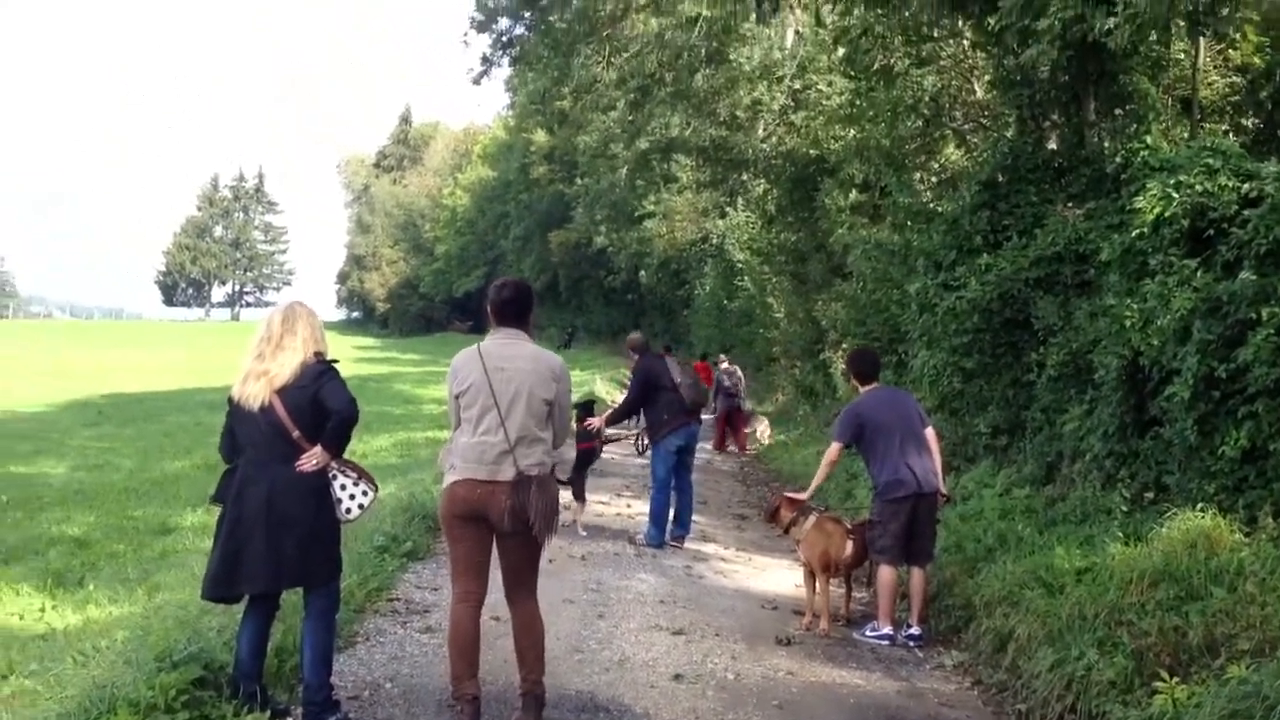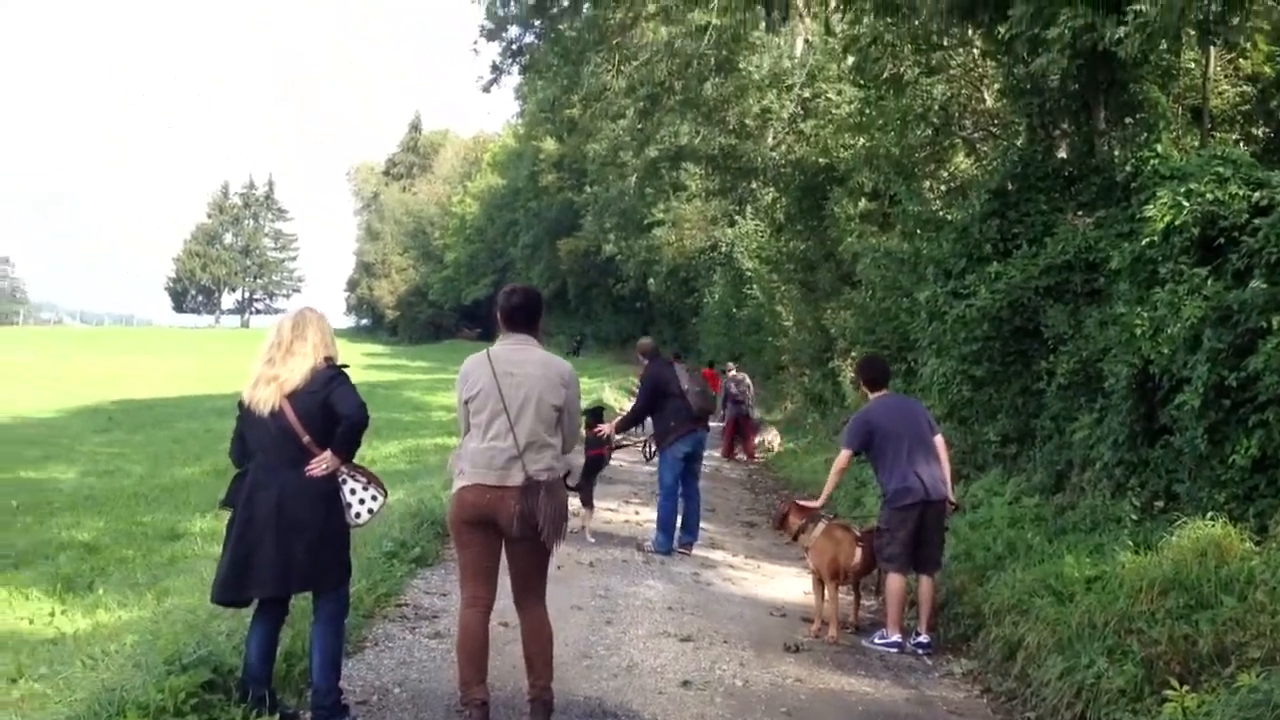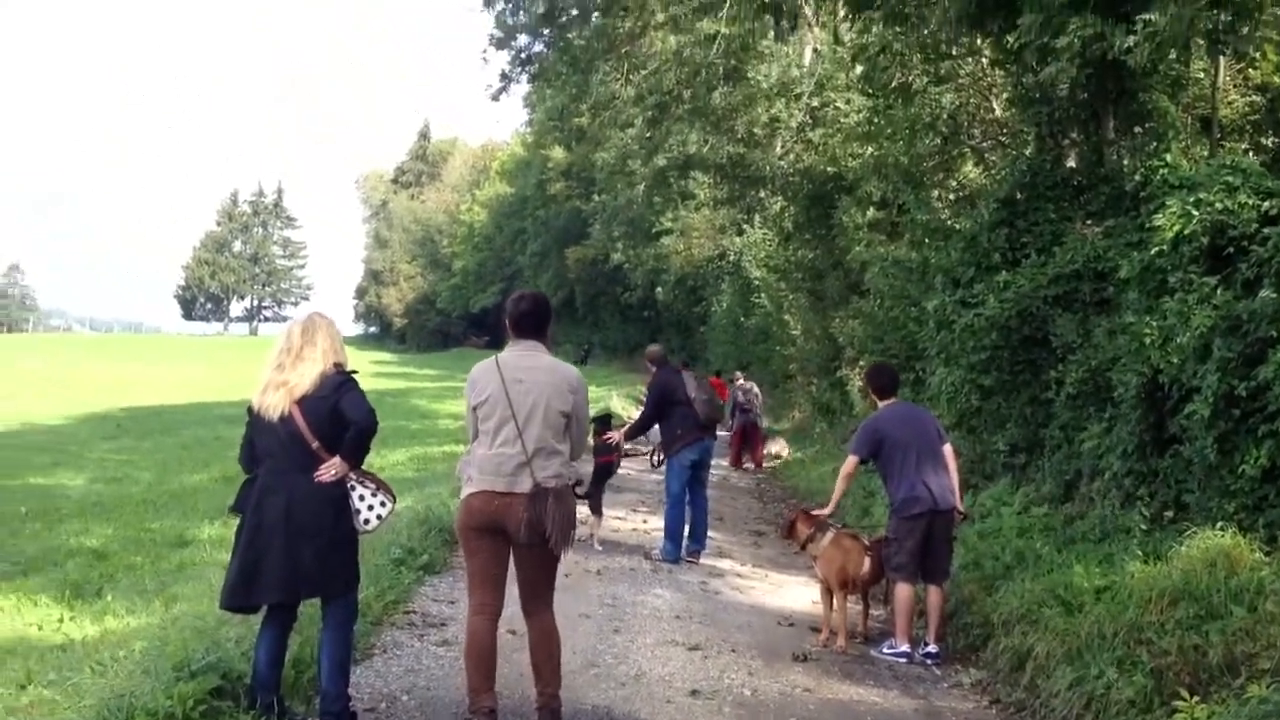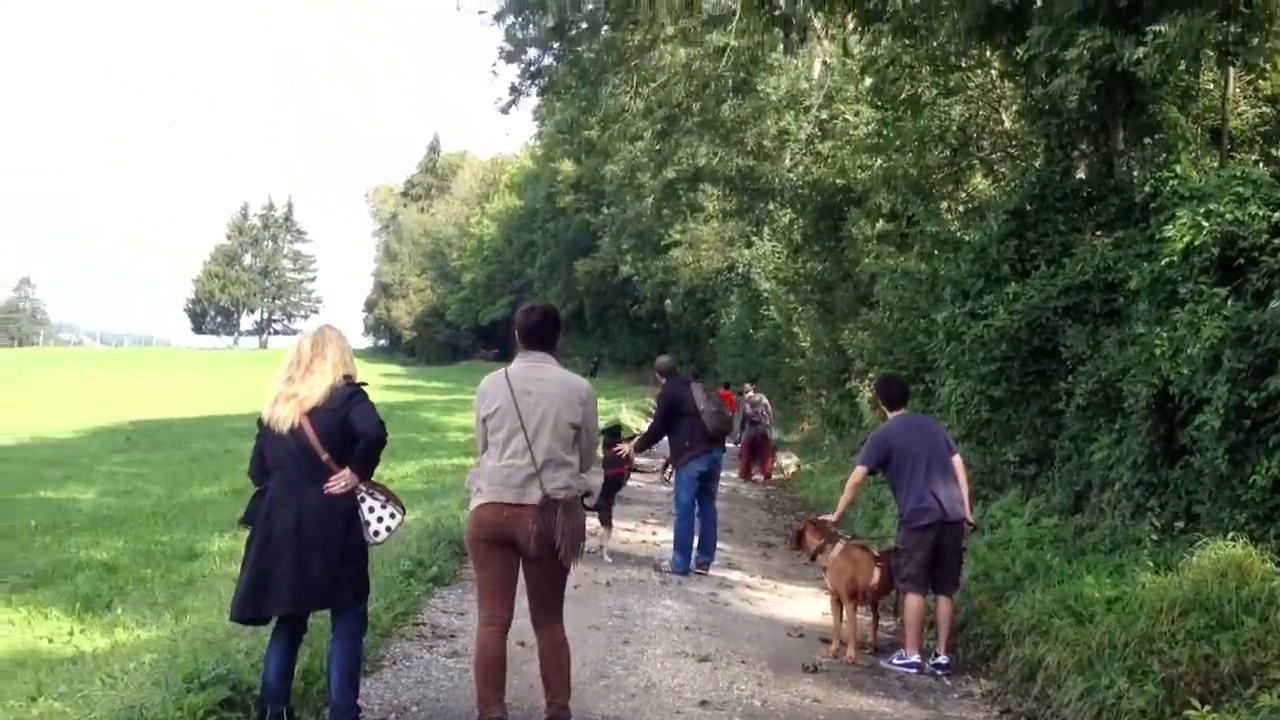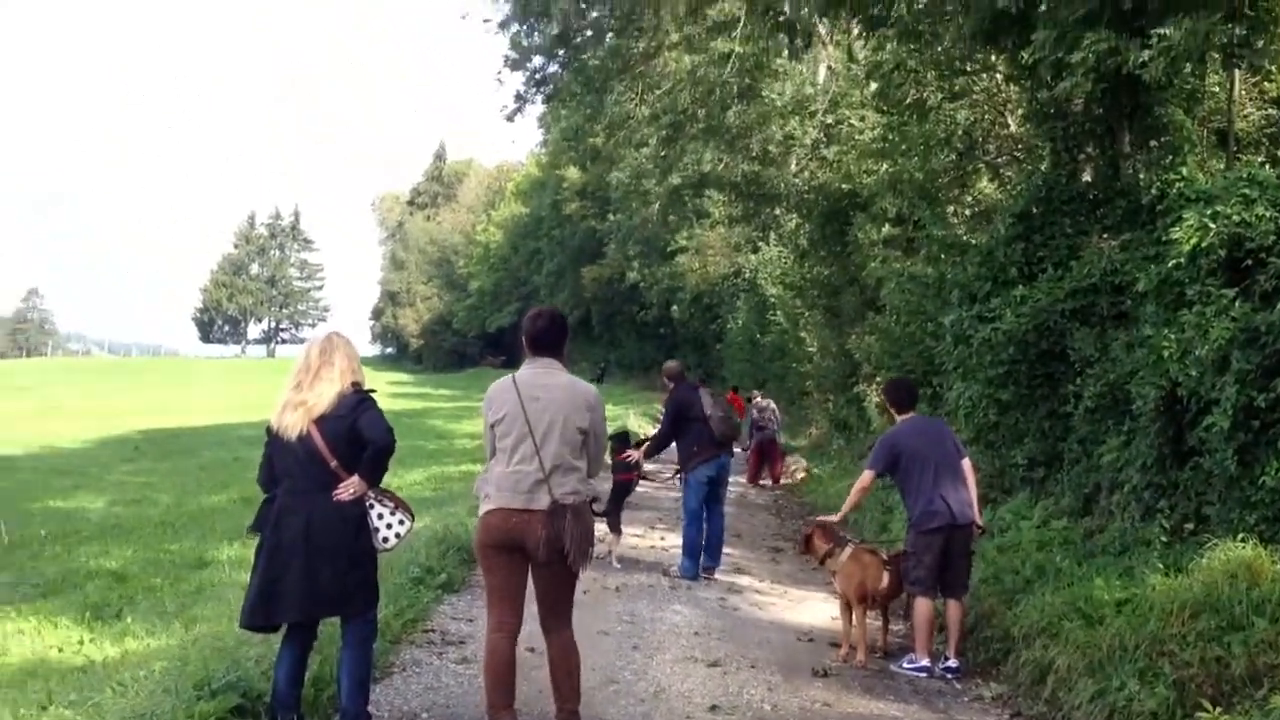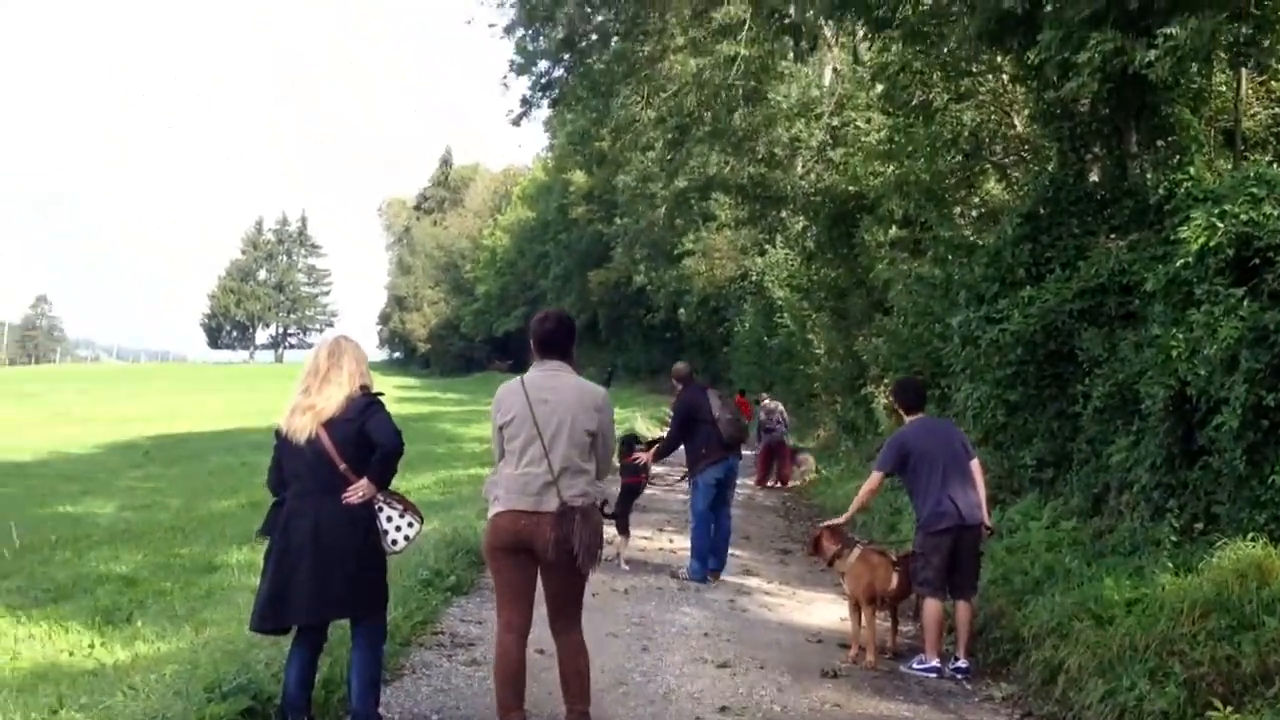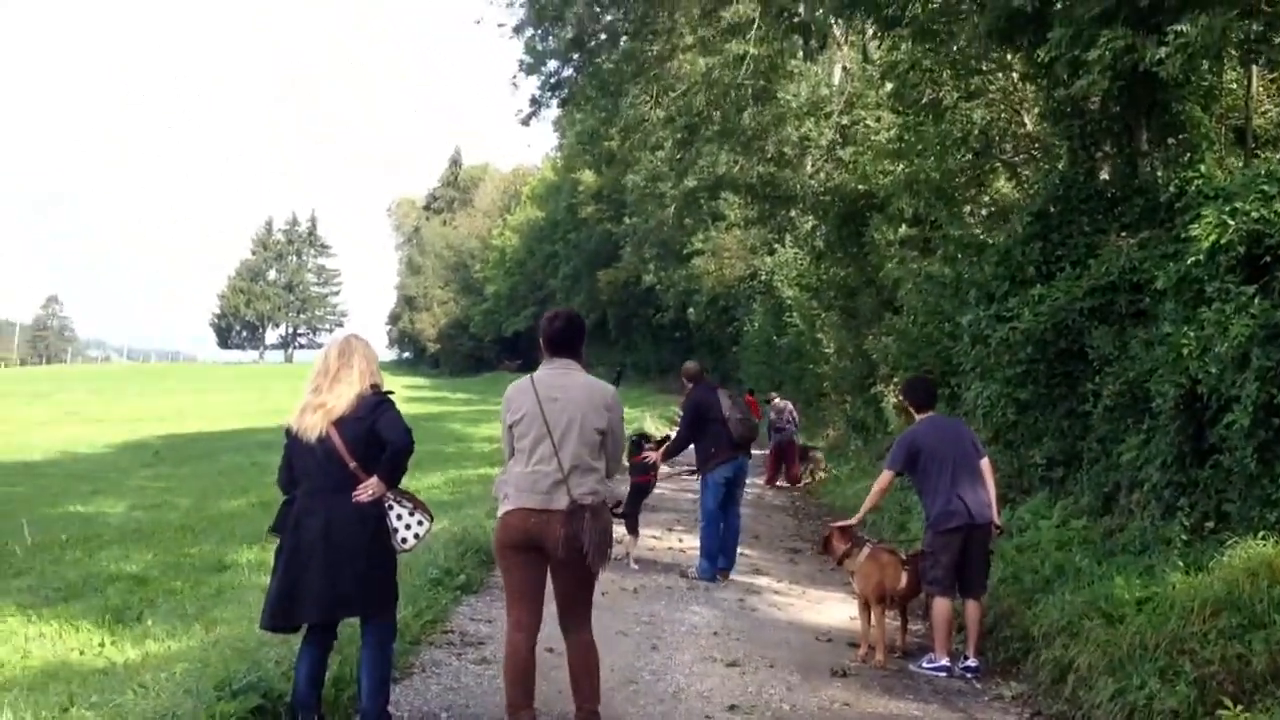
dt=0.1s
person 1, frame 1
left shoulder: (463, 361)
right shoulder: (551, 365)
left elbow: (455, 424)
right elbow: (560, 435)
left hip: (466, 485)
right hip: (525, 489)
left knee: (466, 596)
right knee: (523, 597)
person 1, frame 2
left shoulder: (473, 366)
right shoulder: (560, 371)
left elbow: (464, 430)
right elbow: (570, 440)
left hip: (475, 490)
right hip: (534, 494)
left knee: (474, 601)
right knee: (531, 602)
person 1, frame 3
left shoulder: (481, 373)
right shoulder: (569, 378)
left elbow: (473, 436)
right elbow: (578, 446)
left hip: (483, 497)
right hip: (542, 501)
left knee: (482, 608)
right knee: (539, 609)
person 1, frame 4
left shoulder: (491, 385)
right shoulder: (578, 389)
left elbow: (482, 448)
right elbow: (587, 458)
left hip: (493, 509)
left knee: (492, 620)
right knee: (549, 621)
person 1, frame 5
left shoulder: (498, 391)
right shoulder: (586, 395)
left elbow: (490, 454)
right elbow: (595, 463)
left hip: (501, 514)
left knee: (501, 626)
right knee: (558, 626)
person 1, frame 6
left shoulder: (507, 393)
right shoulder: (594, 397)
left elbow: (499, 457)
right elbow: (604, 465)
left hip: (510, 516)
left knee: (511, 627)
right knee: (568, 628)
person 1, frame 7
left shoulder: (517, 392)
right shoulder: (604, 395)
left elbow: (508, 455)
right elbow: (613, 464)
left hip: (519, 515)
right hip: (579, 518)
left knee: (521, 626)
right knee: (578, 627)
person 2, frame 1
left shoulder: (245, 384)
right shoulder: (316, 374)
left elbow: (229, 449)
right elbow: (345, 411)
right wrist: (328, 450)
left hip: (253, 503)
right hip: (302, 503)
left knee: (261, 598)
right knee: (320, 601)
person 2, frame 2
left shoulder: (256, 388)
right shoulder: (326, 379)
left elbow: (239, 454)
right elbow: (356, 416)
right wrist: (338, 455)
left hip: (262, 509)
right hip: (312, 508)
left knee: (271, 602)
right knee: (329, 605)
person 2, frame 3
left shoulder: (265, 394)
right shoulder: (335, 385)
left elbow: (248, 459)
right elbow: (365, 422)
right wrist: (347, 460)
left hip: (272, 514)
right hip: (320, 514)
left knee: (279, 608)
right knee: (337, 612)
person 2, frame 4
left shoulder: (276, 406)
right shoulder: (346, 397)
left elbow: (258, 472)
right elbow: (374, 434)
right wrist: (357, 472)
left hip: (281, 526)
right hip: (331, 527)
left knee: (290, 621)
right knee: (348, 623)
person 2, frame 5
left shoulder: (284, 413)
right shoulder: (354, 404)
left elbow: (267, 479)
right elbow: (382, 441)
right wrist: (365, 479)
left hip: (291, 533)
right hip: (339, 533)
left knee: (299, 627)
right knee: (357, 629)
person 2, frame 6
left shoulder: (294, 416)
right shoulder: (362, 407)
left elbow: (277, 482)
right elbow: (391, 443)
right wrist: (374, 482)
left hip: (300, 536)
right hip: (349, 536)
left knee: (309, 629)
right knee: (367, 632)
person 2, frame 7
left shoulder: (304, 415)
right shoulder: (372, 406)
left elbow: (287, 481)
right elbow: (401, 442)
right wrist: (384, 480)
left hip: (310, 534)
right hip: (359, 535)
left knee: (319, 627)
right knee: (377, 629)
person 3, frame 1
left shoulder: (856, 410)
right shoulder: (905, 397)
left elbow: (832, 456)
right elbow: (932, 439)
left wrist: (808, 492)
right wrist: (940, 482)
left hip: (894, 490)
right hip: (926, 487)
left knee: (887, 559)
right knee: (918, 561)
left ankle: (883, 627)
right ankle: (914, 627)
person 3, frame 2
left shoulder: (865, 417)
right shoulder: (914, 404)
left elbow: (841, 463)
right elbow: (941, 446)
left wrist: (821, 500)
right wrist: (948, 489)
left hip: (902, 497)
right hip: (934, 494)
left knee: (895, 567)
right knee: (927, 569)
left ankle: (892, 635)
right ankle: (922, 635)
person 3, frame 3
left shoulder: (873, 425)
right shoulder: (923, 414)
left elbow: (848, 470)
right elbow: (950, 455)
left wrist: (830, 507)
right wrist: (957, 499)
left hip: (910, 506)
right hip: (943, 504)
left knee: (904, 576)
right knee: (936, 578)
left ankle: (901, 645)
right ankle: (931, 645)
person 3, frame 4
left shoulder: (883, 435)
right shoulder: (933, 424)
left elbow: (856, 480)
right elbow: (959, 467)
left wrist: (837, 514)
right wrist: (966, 509)
left hip: (919, 517)
right hip: (952, 515)
left knee: (913, 587)
right knee: (945, 589)
left ankle: (911, 655)
right ankle: (942, 655)
person 3, frame 5
left shoulder: (892, 439)
right shoulder: (942, 427)
left elbow: (864, 484)
right elbow: (968, 469)
left wrist: (840, 515)
right wrist: (976, 512)
left hip: (928, 520)
right hip: (961, 518)
left knee: (922, 591)
right knee: (954, 593)
left ankle: (920, 659)
right ankle: (951, 659)
person 3, frame 6
left shoulder: (900, 439)
right shoulder: (950, 428)
left elbow: (872, 485)
right elbow: (976, 470)
left wrist: (846, 516)
right wrist: (984, 513)
left hip: (936, 521)
right hip: (970, 519)
left knee: (932, 592)
right knee: (963, 593)
left ankle: (930, 660)
right ankle: (961, 660)
person 3, frame 7
left shoulder: (911, 438)
right shoulder: (960, 427)
left elbow: (883, 484)
right elbow: (986, 469)
left wrist: (858, 517)
right wrist: (994, 512)
left hip: (945, 520)
right hip: (980, 518)
left knee: (941, 591)
right knee: (973, 592)
left ankle: (940, 659)
right ankle: (971, 659)
person 4, frame 1
left shoulder: (643, 367)
right shoulder: (665, 363)
left elbow: (632, 403)
left wrist: (605, 420)
right wrist: (641, 422)
left hip: (670, 430)
right hip: (690, 424)
left knee: (661, 484)
right knee: (683, 481)
left ankle: (654, 537)
right ankle: (679, 534)
person 4, frame 2
left shoulder: (651, 373)
right shoulder: (675, 369)
left elbow: (641, 410)
left wrist: (615, 427)
right wrist: (649, 428)
left hip: (677, 436)
right hip: (698, 431)
left knee: (668, 491)
right knee: (691, 488)
left ankle: (662, 543)
right ankle: (687, 541)
person 4, frame 3
left shoulder: (659, 381)
right shoulder: (685, 376)
left elbow: (649, 417)
left wrist: (625, 434)
left hip: (684, 444)
right hip: (705, 439)
left knee: (675, 499)
right knee: (698, 496)
left ankle: (670, 552)
right ankle: (694, 549)
person 4, frame 4
left shoulder: (668, 392)
right shoulder: (695, 388)
left elbow: (658, 428)
left wrist: (635, 446)
left hip: (692, 456)
right hip: (714, 451)
left knee: (684, 510)
right knee: (707, 508)
left ankle: (680, 563)
right ankle: (703, 561)
person 4, frame 5
left shoulder: (676, 397)
right shoulder: (703, 393)
left elbow: (666, 434)
left wrist: (644, 452)
left hip: (700, 461)
right hip: (722, 456)
left knee: (693, 515)
right knee: (715, 513)
left ankle: (689, 568)
right ankle: (709, 565)
person 4, frame 6
left shoulder: (684, 400)
right shoulder: (712, 395)
left elbow: (676, 436)
left wrist: (653, 455)
left hip: (708, 463)
right hip: (730, 458)
left knee: (701, 518)
right knee: (722, 515)
left ankle: (697, 570)
right ankle: (715, 568)
person 4, frame 7
left shoulder: (694, 398)
right shoulder: (722, 394)
left elbow: (685, 435)
left wrist: (662, 454)
left hip: (717, 462)
right hip: (740, 458)
left knee: (710, 517)
right knee: (731, 514)
left ankle: (707, 569)
right ankle: (724, 567)
